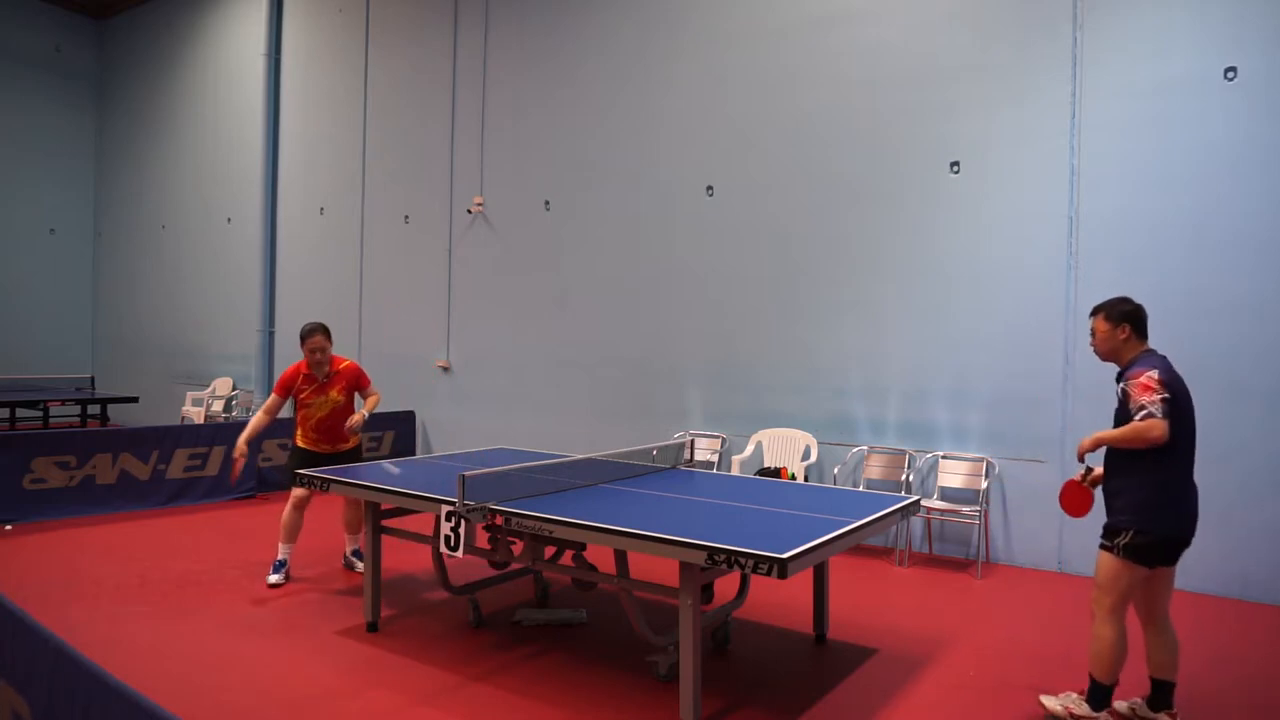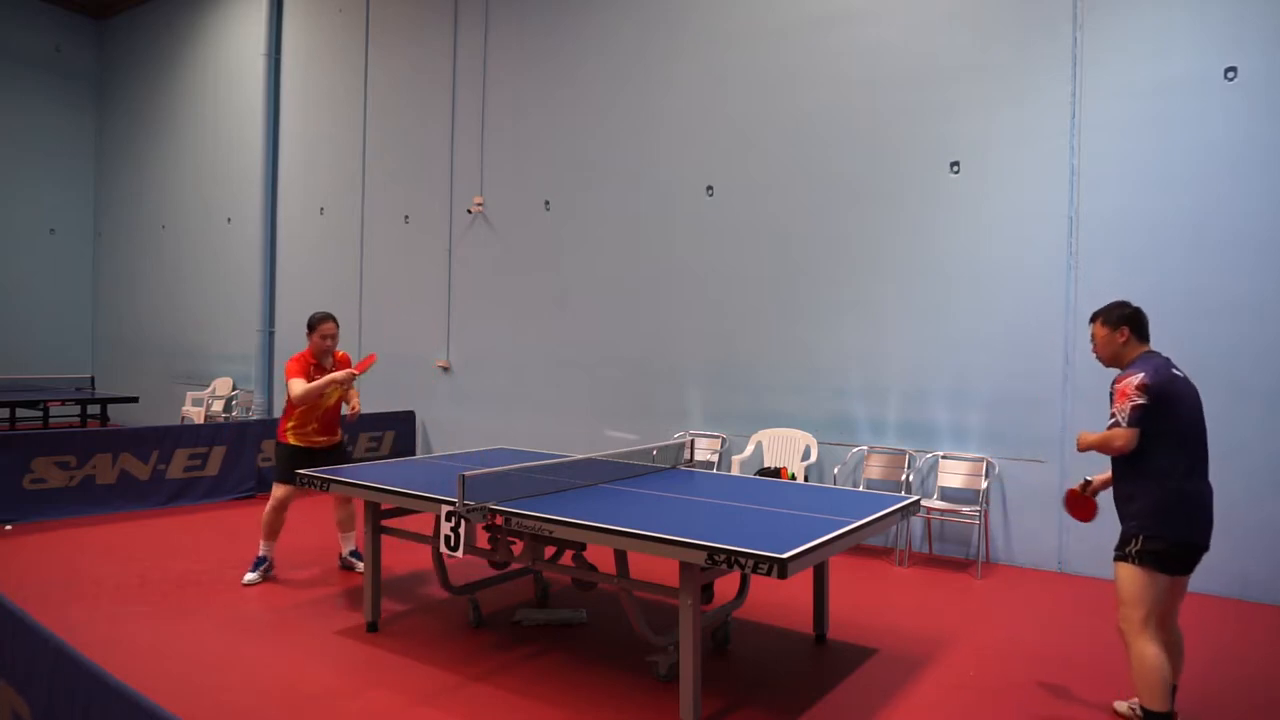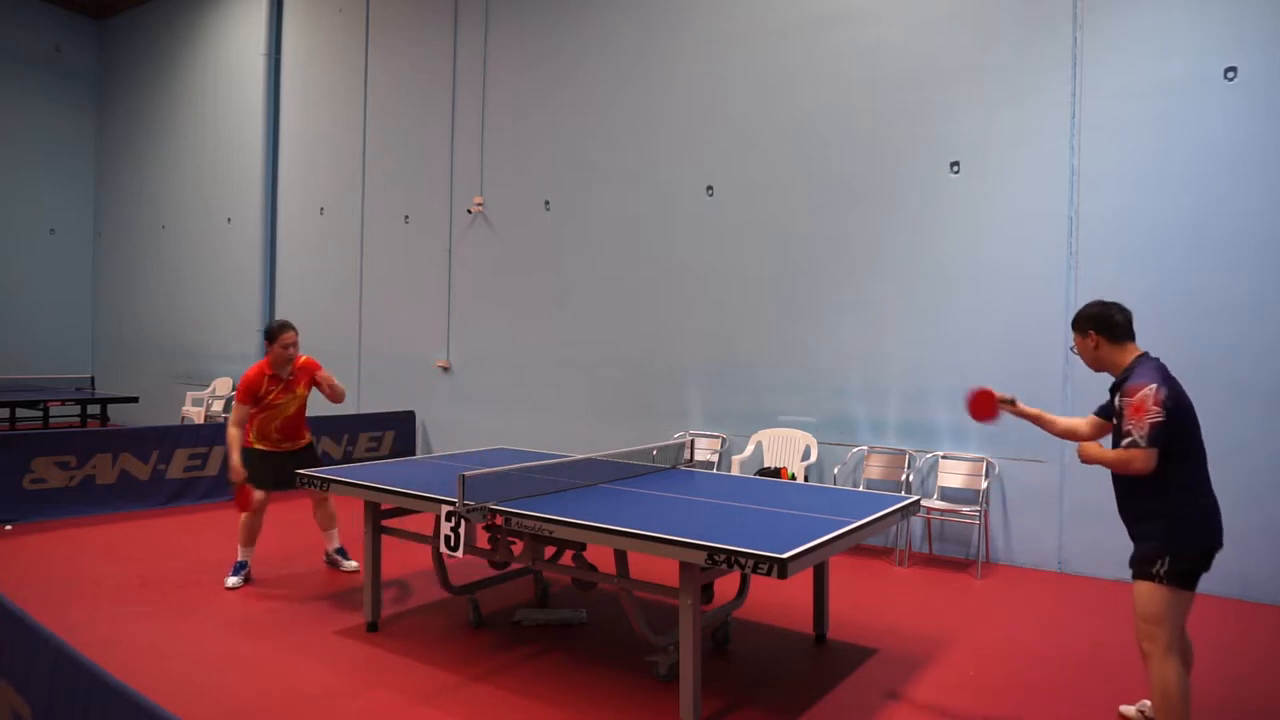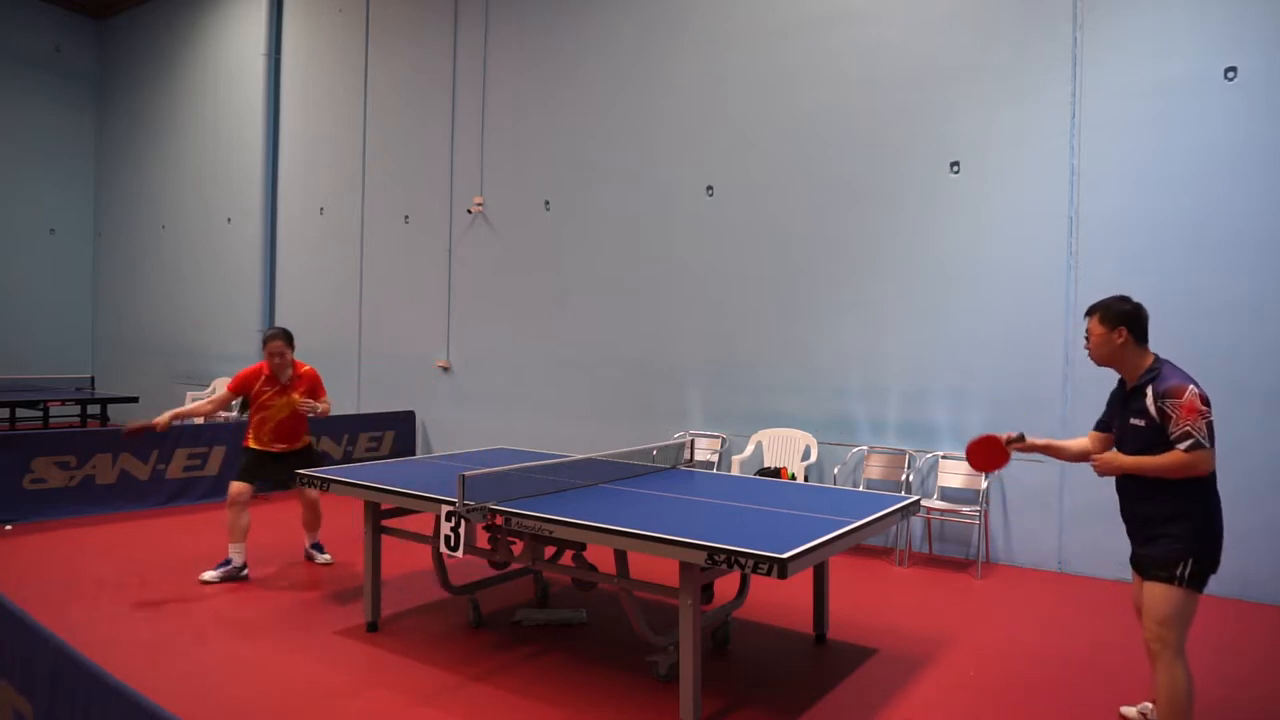
dt=0.4s
person 1, frame 1
left shoulder: (1143, 374)
right shoulder: (1157, 372)
left elbow: (1154, 432)
left wrist: (1097, 438)
right wrist: (1102, 474)
left hip: (1143, 517)
right hip: (1167, 516)
left knee: (1105, 610)
right knee: (1154, 614)
person 1, frame 2
left shoulder: (1134, 379)
right shoulder: (1175, 378)
left elbow: (1121, 442)
left wrist: (1088, 441)
right wrist: (1106, 479)
left hip: (1155, 521)
right hip: (1191, 520)
left knee: (1136, 628)
right knee: (1161, 621)
person 1, frame 3
left shoulder: (1142, 388)
right shoulder: (1134, 382)
left elbow: (1142, 461)
right elbow: (1087, 429)
left wrist: (1097, 456)
right wrist: (1024, 411)
left hip: (1173, 533)
right hip: (1179, 529)
left knee: (1155, 643)
right knee: (1168, 631)
person 1, frame 4
left shoulder: (1174, 389)
right shoulder: (1125, 392)
left elbow: (1200, 462)
right elbow: (1094, 446)
left wrist: (1123, 464)
right wrist: (1036, 444)
left hip: (1183, 537)
right hip: (1153, 534)
left knee: (1162, 644)
right knee: (1155, 626)
person 2, frame 1
left shoulder: (350, 370)
right shoulder: (292, 376)
left elbow: (372, 396)
right elbow: (267, 412)
left wrist: (362, 414)
right wrist: (244, 439)
left hip: (346, 447)
right hip: (308, 447)
left knee: (354, 498)
right knee: (297, 500)
left ankle: (352, 553)
right ankle: (282, 562)
person 2, frame 2
left shoulder: (344, 360)
right shoulder: (297, 364)
right elbow: (298, 396)
left wrist: (353, 399)
right wrist: (332, 378)
left hip: (331, 442)
right hip: (295, 442)
left knee: (344, 495)
right knee: (279, 499)
left ankle: (348, 554)
right ankle: (263, 560)
person 2, frame 3
left shoulder: (308, 366)
right shoulder: (252, 378)
left elbow: (338, 398)
right elbow: (235, 425)
left wrist: (332, 384)
right wrist: (235, 462)
left hip: (300, 444)
right hip: (262, 448)
left knee: (320, 494)
right knee: (256, 502)
left ankle: (335, 552)
right ankle: (241, 564)
person 2, frame 4
left shoulder: (309, 375)
right shoulder: (251, 376)
left elbow: (326, 407)
right elbow: (214, 404)
left wrist: (316, 409)
right wrist: (174, 414)
left hip: (298, 448)
right hip: (259, 448)
left knee: (311, 498)
right knee: (237, 496)
left ankle: (313, 545)
right ankle: (236, 563)
